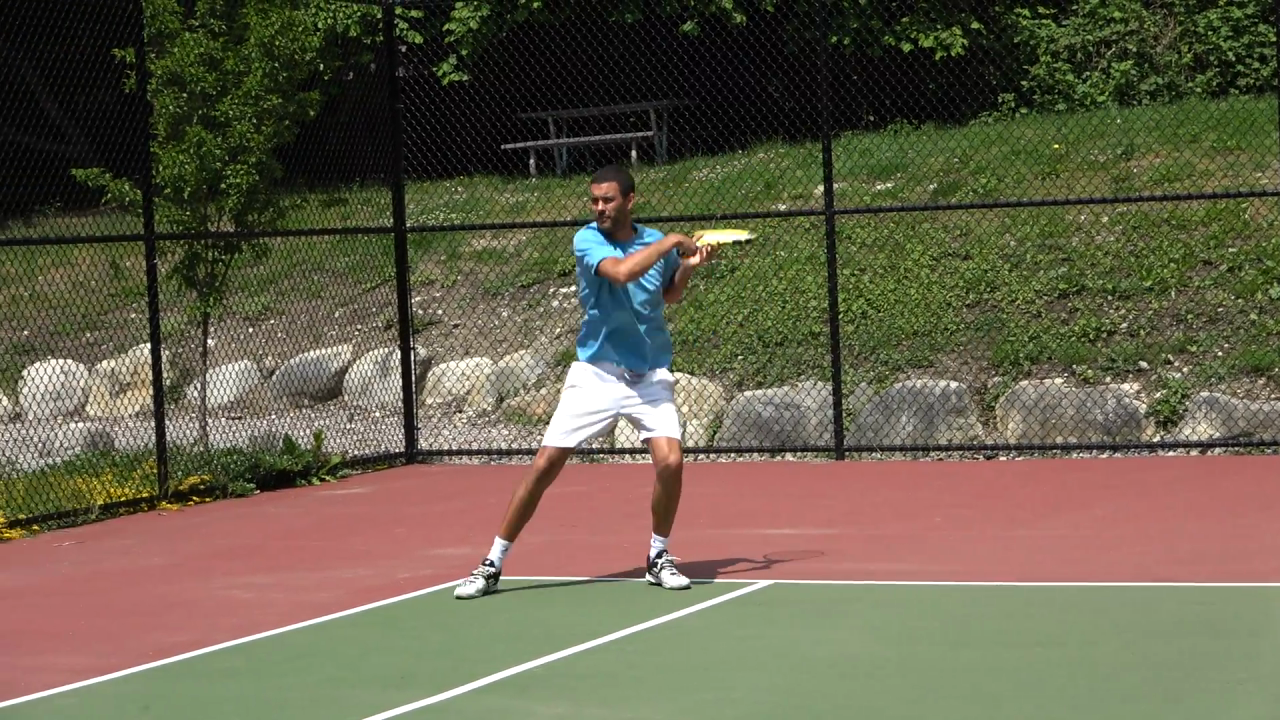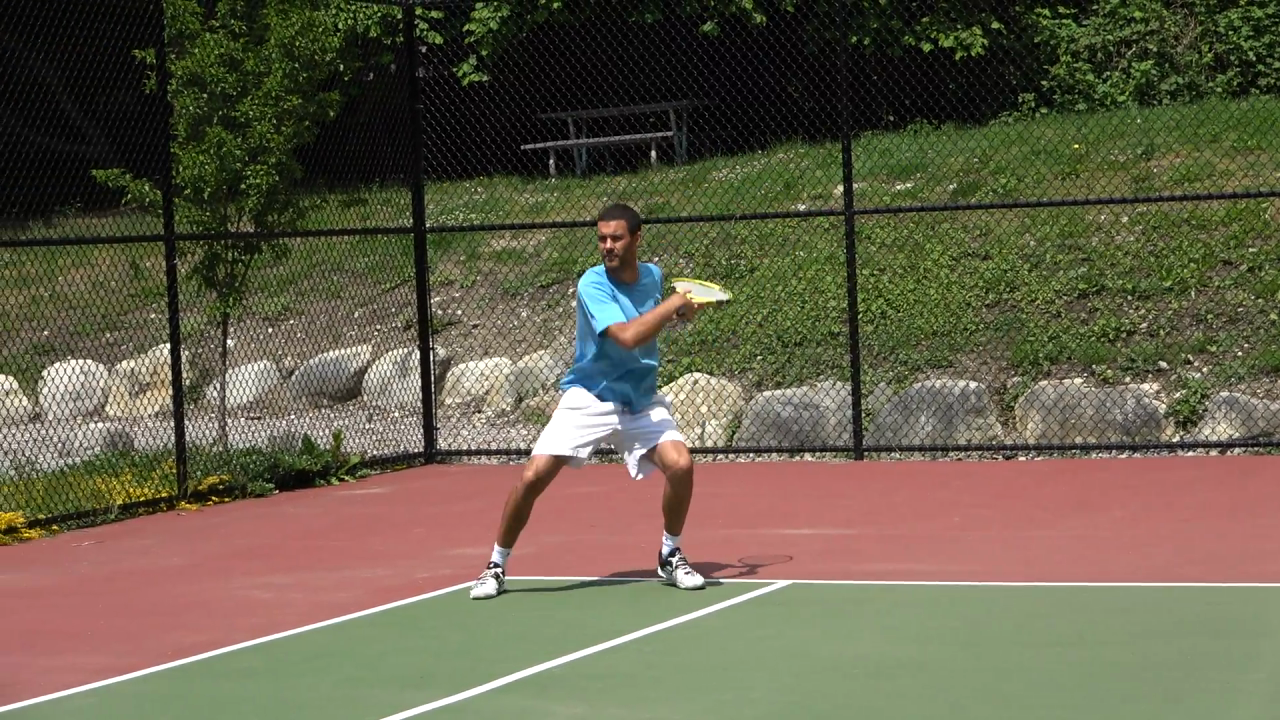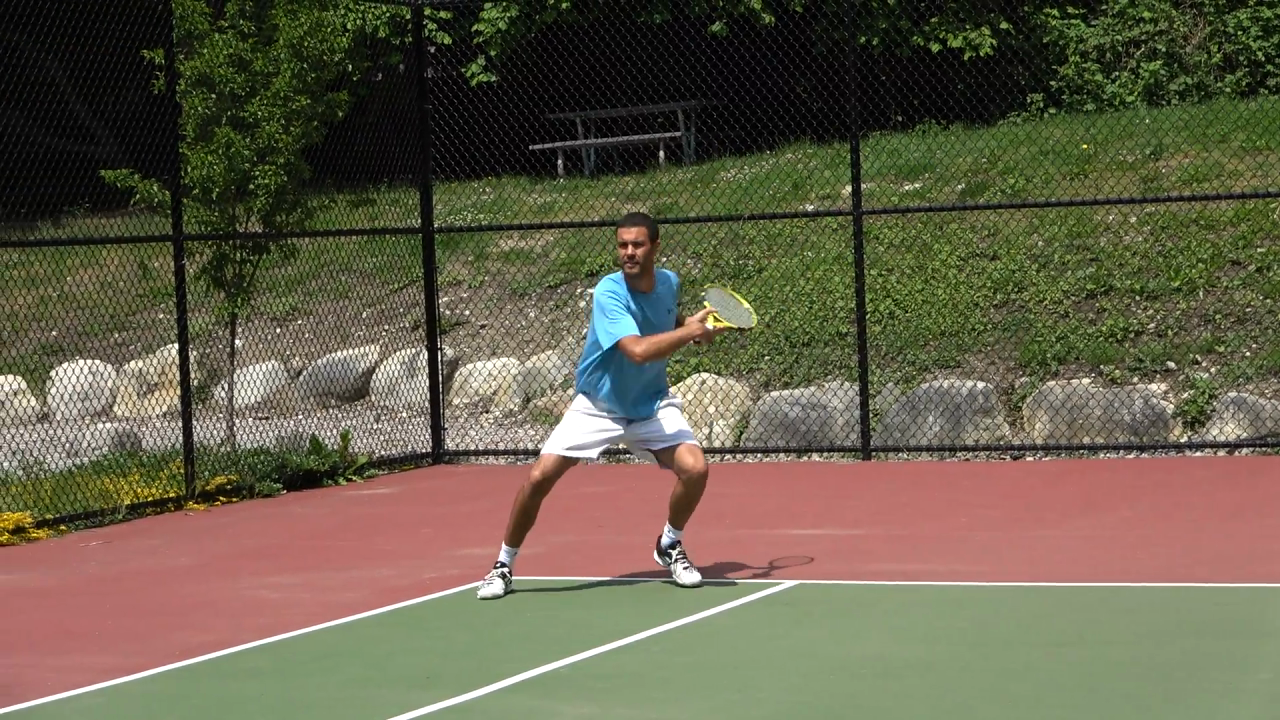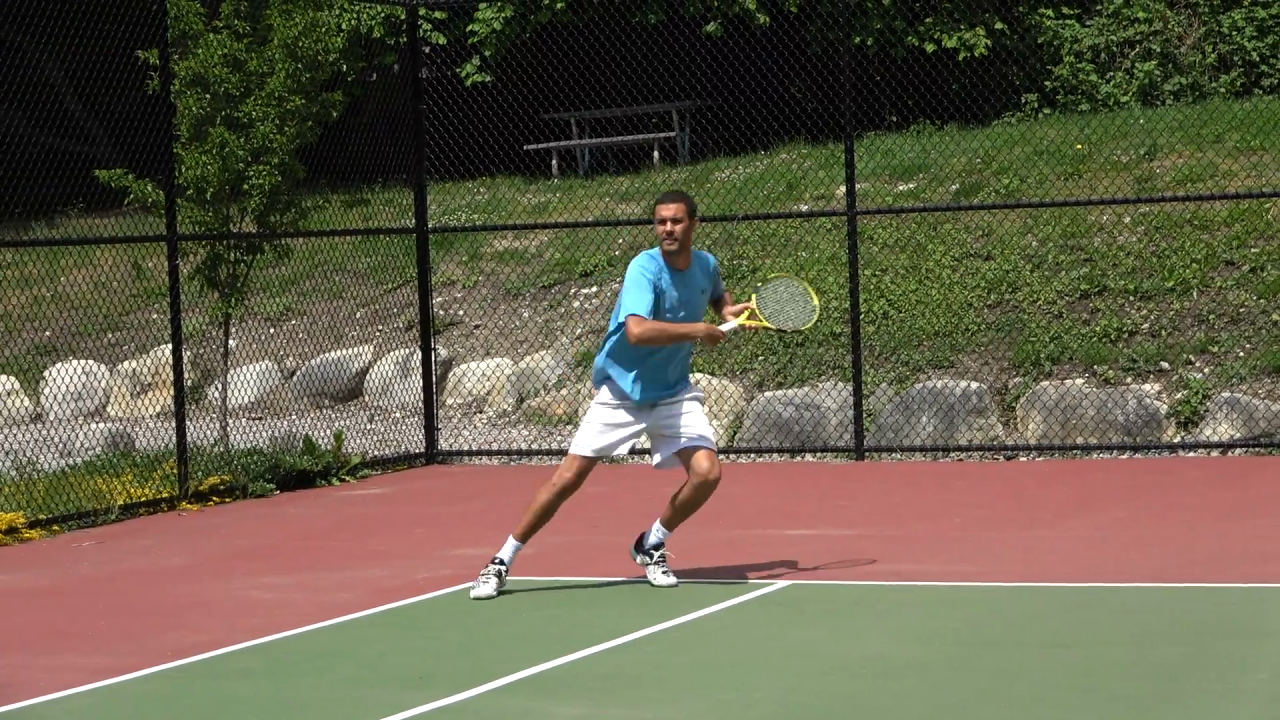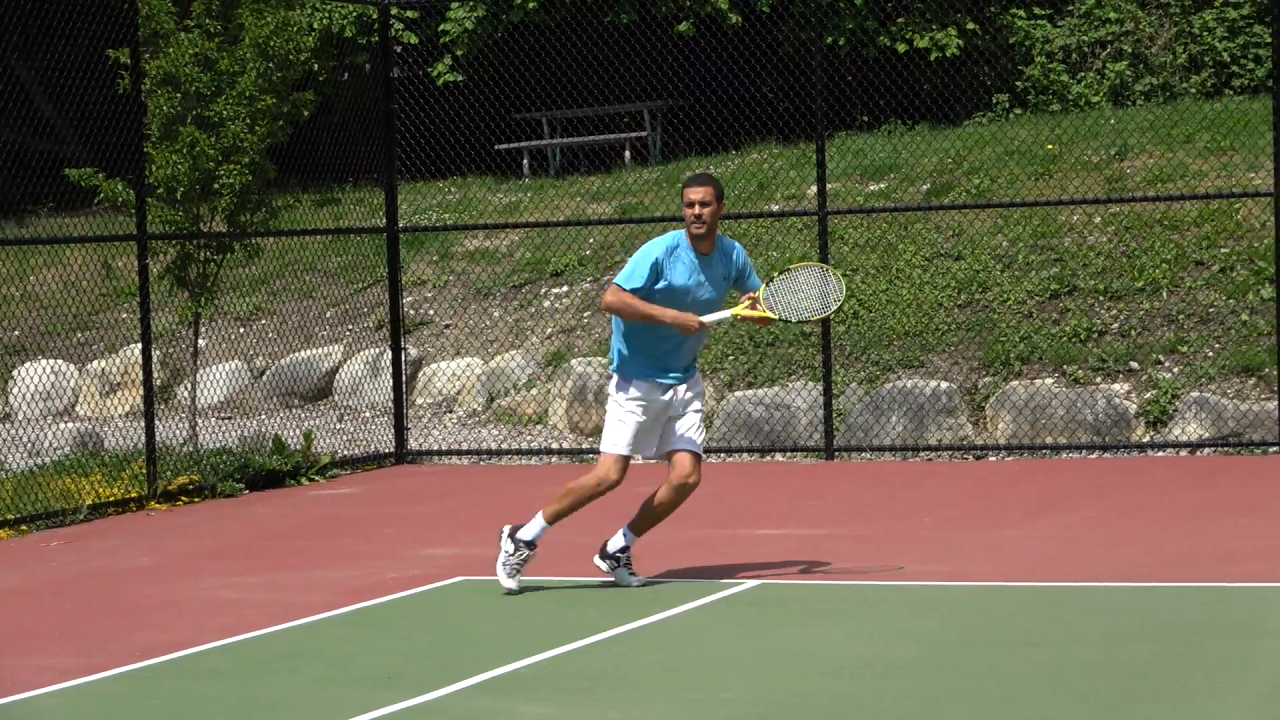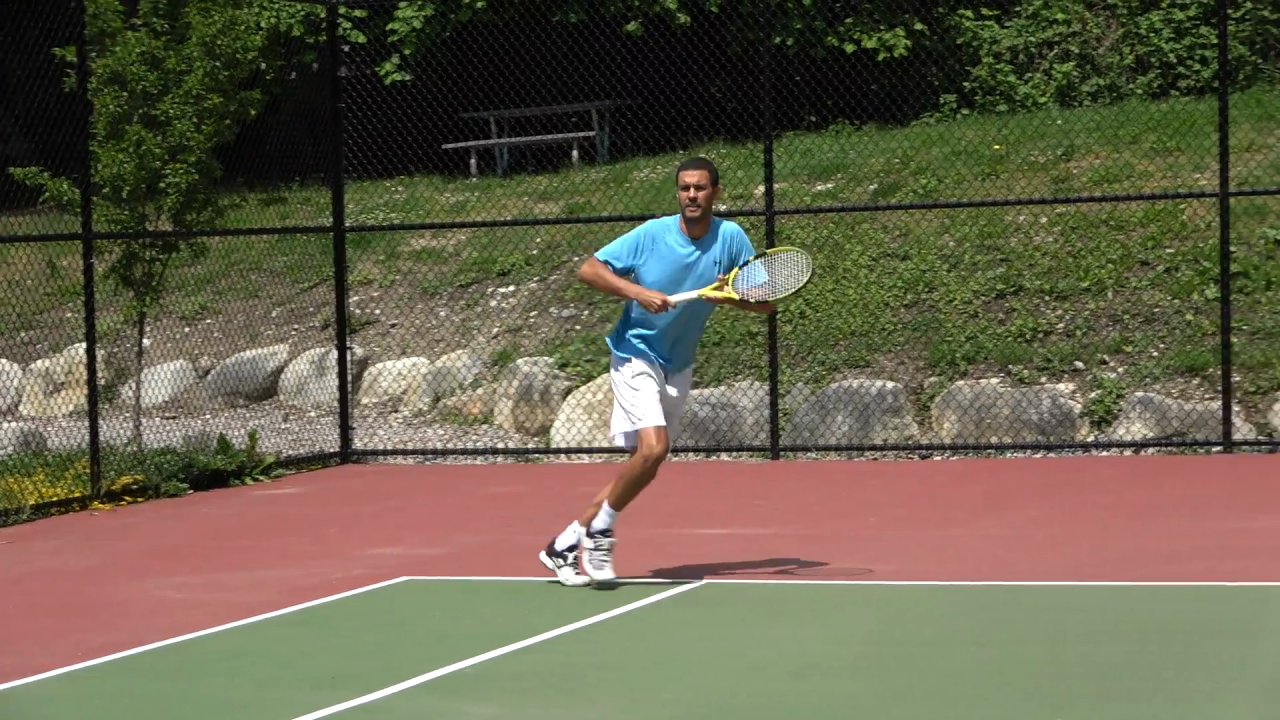
dt=0.1s
person 1, frame 1
left shoulder: (652, 238)
right shoulder: (587, 240)
left elbow: (670, 294)
right elbow: (619, 272)
left wrist: (692, 265)
right wrist: (671, 243)
left hip: (651, 374)
right hip: (599, 373)
left knee: (671, 460)
right knee: (545, 464)
left ankle: (660, 555)
right ankle: (494, 563)
person 1, frame 2
left shoulder: (651, 275)
right shoulder: (591, 285)
right elbow: (628, 337)
left wrist: (679, 311)
right wrist: (671, 304)
left hip: (642, 399)
right hip: (589, 397)
left knee: (681, 464)
right knee: (533, 476)
left ankle: (670, 553)
right ankle: (496, 565)
person 1, frame 3
left shoulder: (666, 281)
right shoulder: (608, 293)
right elbow: (639, 352)
left wrist: (689, 324)
right wrist: (686, 331)
left hip: (653, 404)
right hip: (599, 404)
left knee: (695, 469)
right knee: (541, 476)
left ankle: (671, 545)
right ankle: (502, 565)
person 1, frame 4
left shoulder: (706, 264)
right shoulder: (643, 268)
left elbow: (722, 301)
right elbow: (637, 331)
left wrist: (732, 313)
right wrist: (699, 330)
left hip: (675, 392)
right hip: (622, 392)
left knee: (706, 473)
right knee: (567, 479)
left ankle: (652, 543)
right ankle: (503, 560)
person 1, frame 5
left shoulder: (733, 254)
right shoulder: (660, 248)
left elbow: (757, 308)
right elbow: (612, 298)
left wrist: (756, 309)
right wrist: (672, 315)
left hip: (683, 381)
right hip: (635, 377)
left knee: (686, 478)
right knee: (608, 478)
left ankle: (617, 549)
right ankle: (523, 537)
person 1, frame 6
left shoulder: (731, 236)
right shoulder: (651, 234)
left elbow: (765, 303)
right elbow: (588, 270)
left wrist: (736, 294)
right wrist: (636, 293)
left hip: (676, 368)
right hip: (637, 357)
left knee: (647, 459)
right knee: (653, 449)
left ankle: (567, 544)
right ankle: (598, 532)
